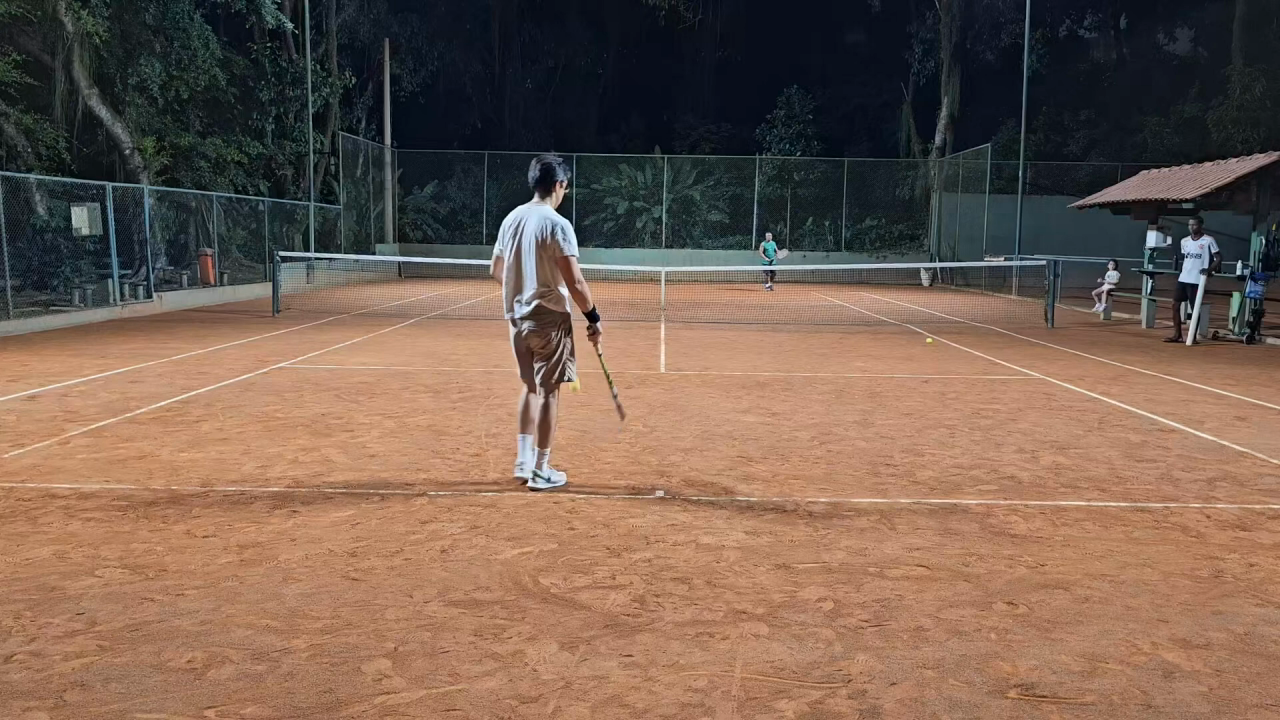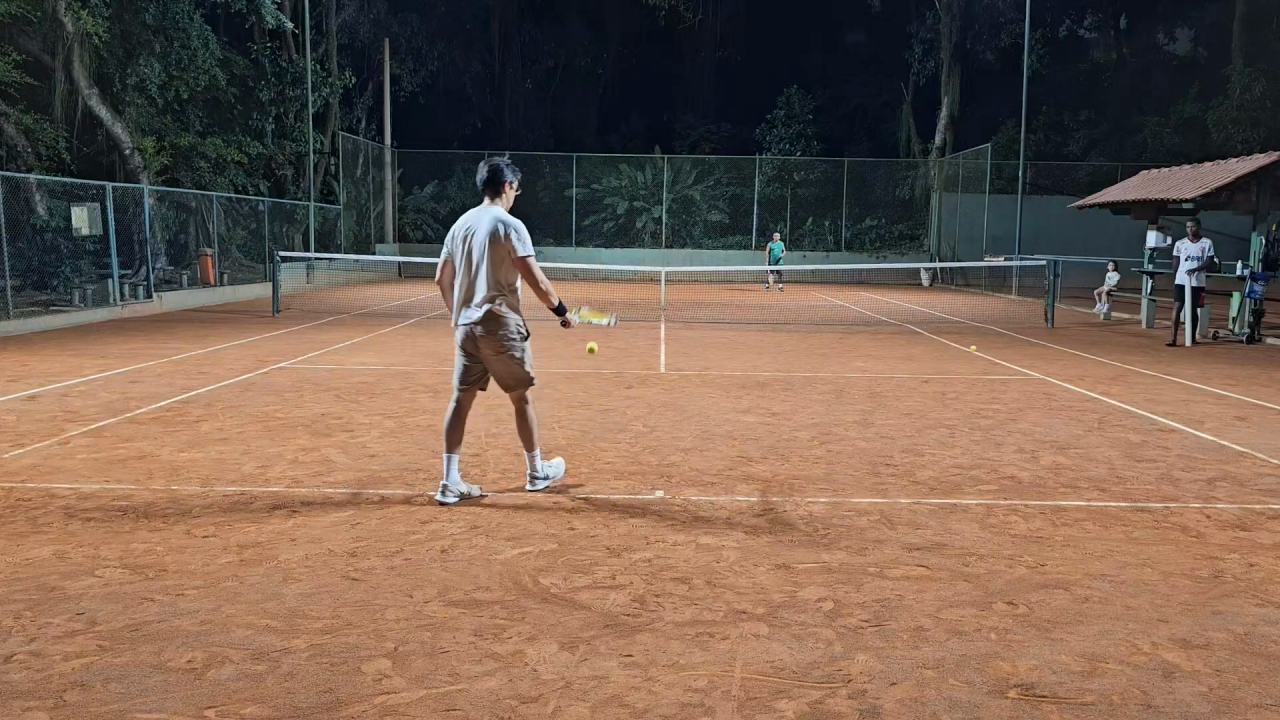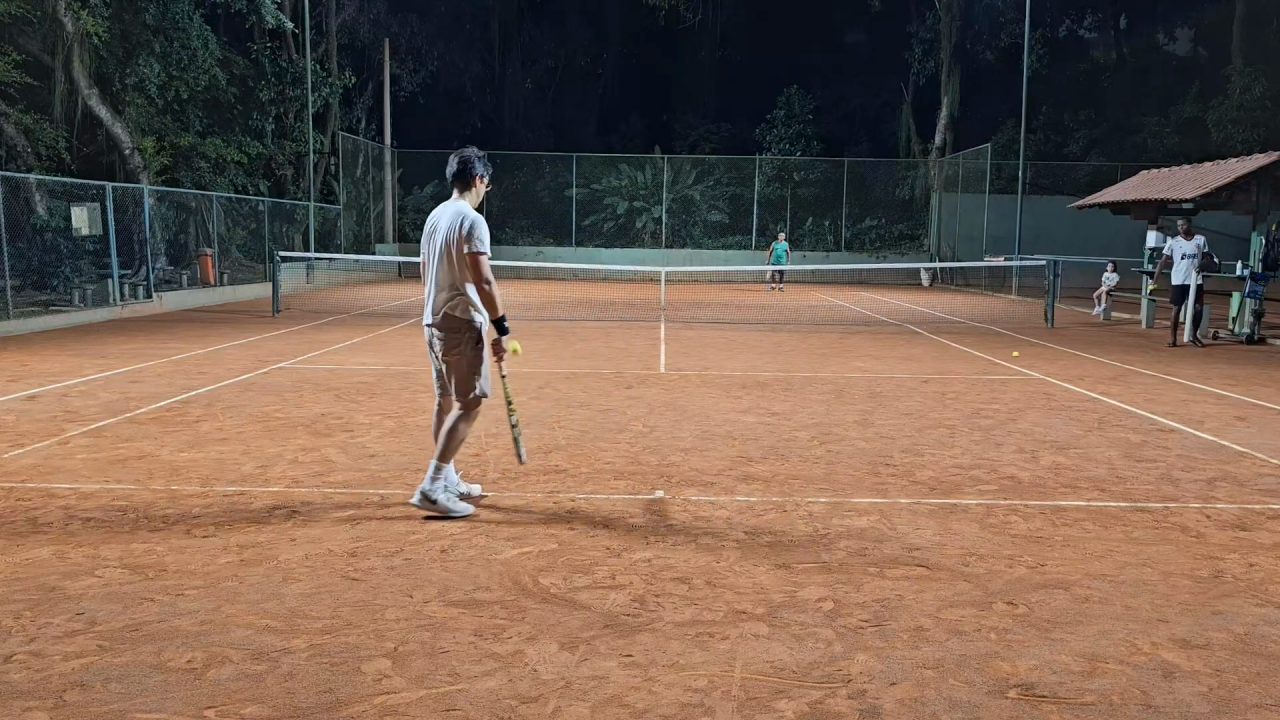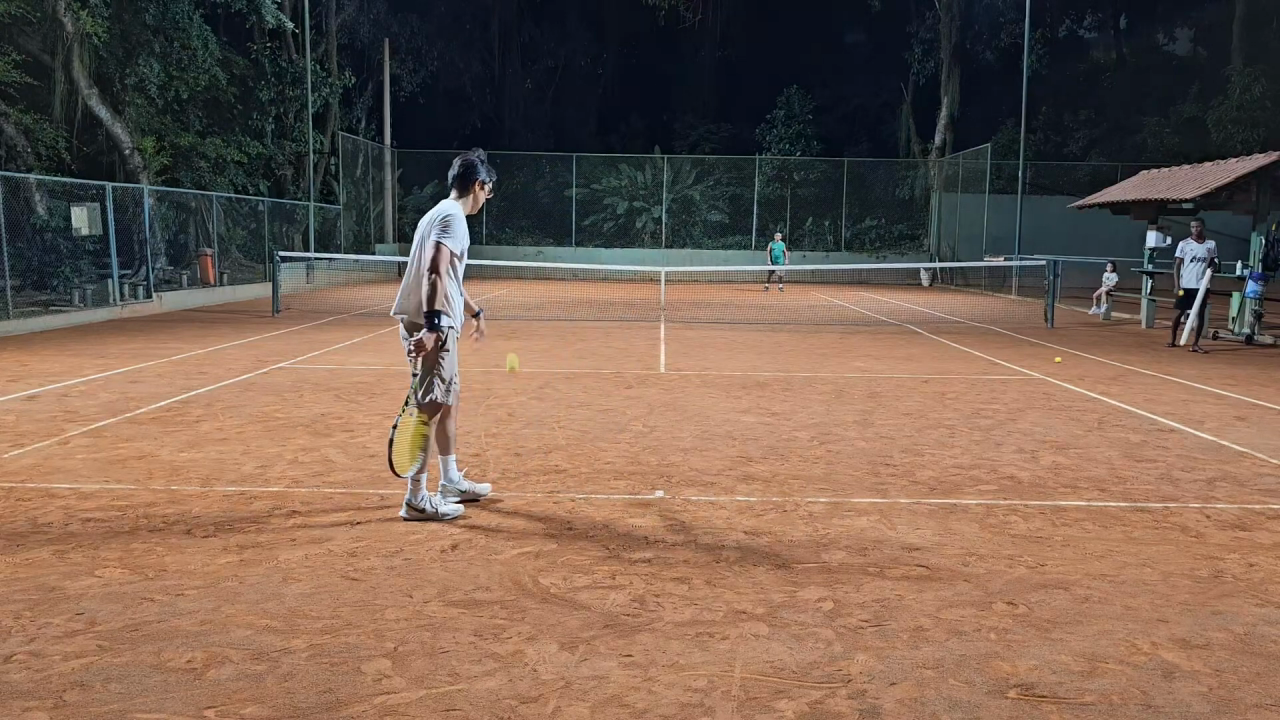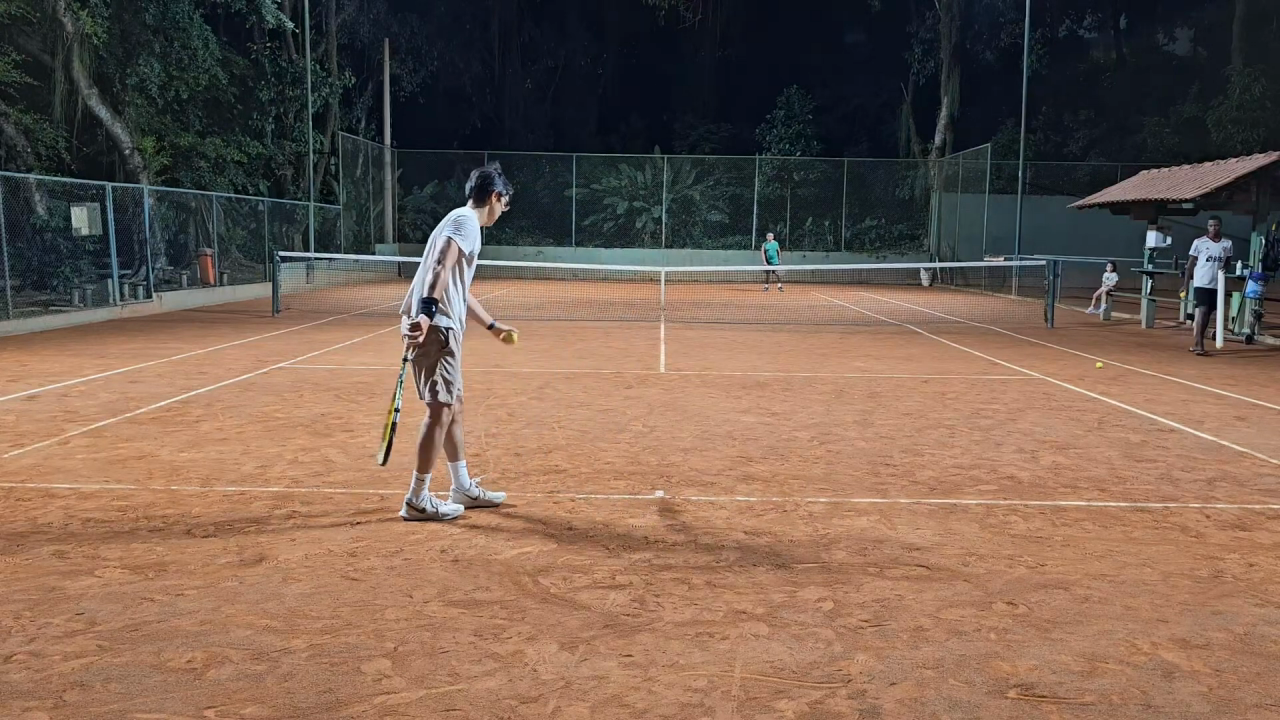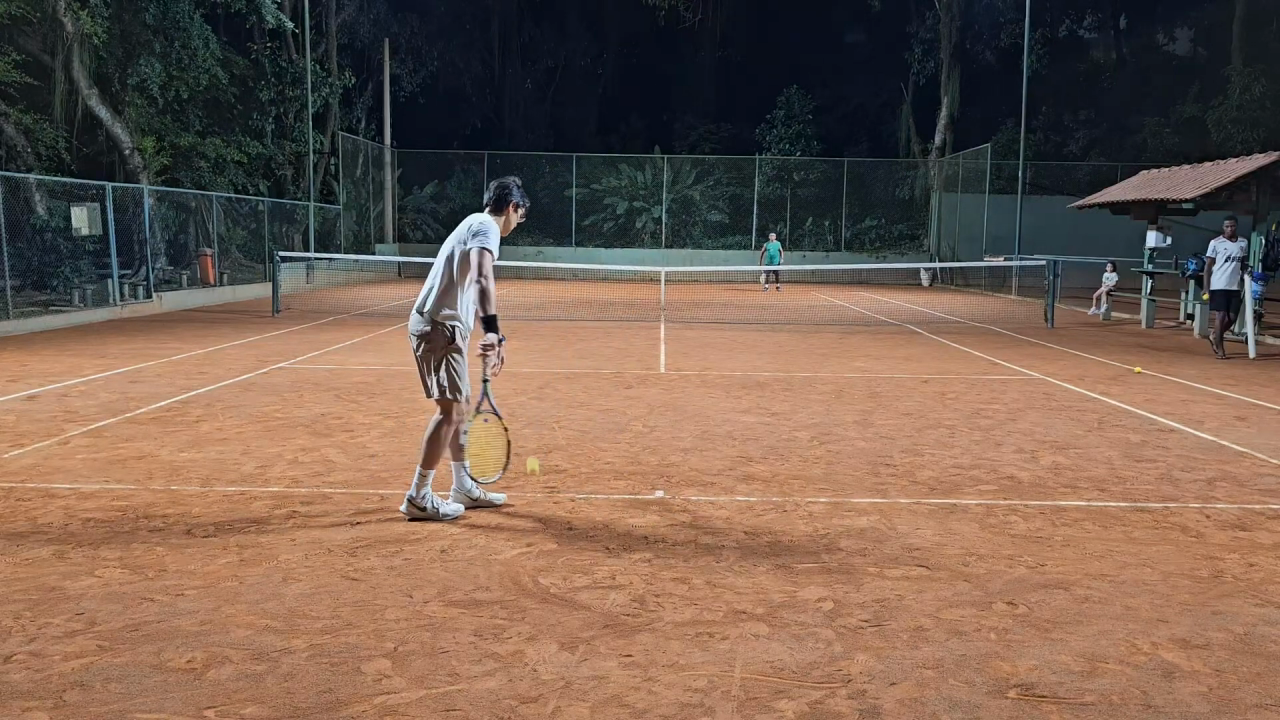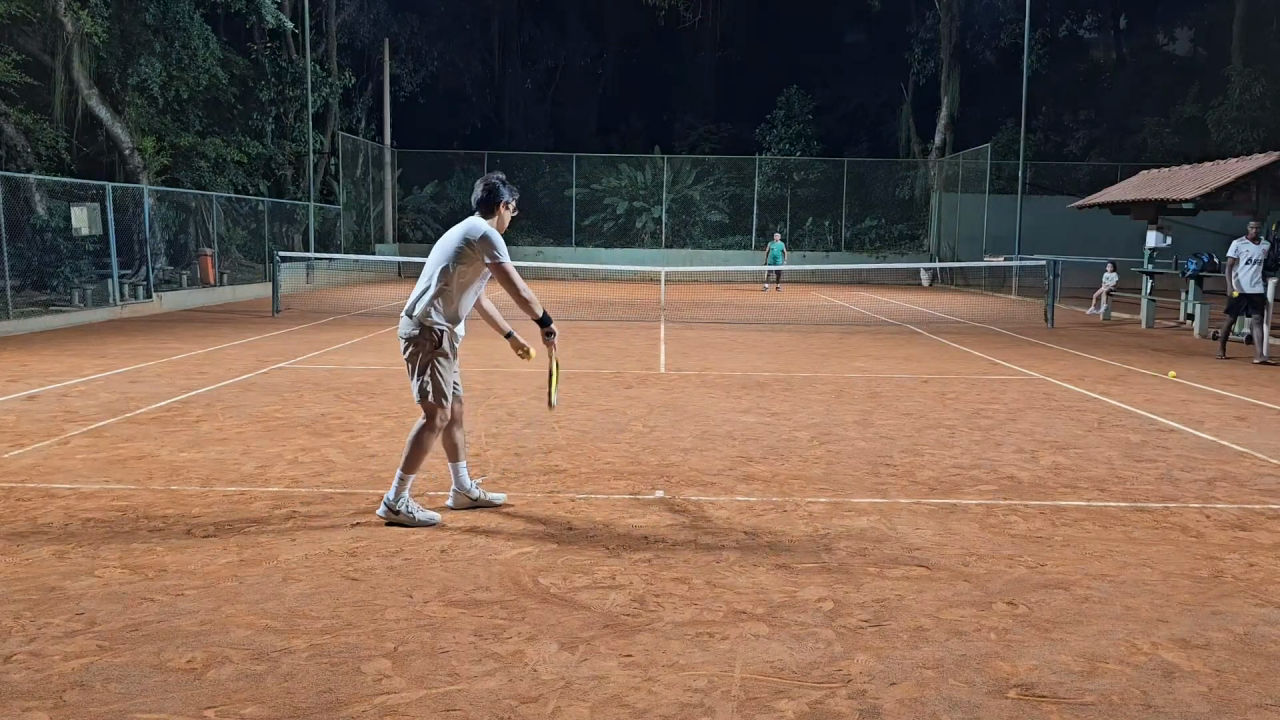
dt=0.4s
person 1, frame 1
left shoulder: (511, 220)
right shoulder: (558, 225)
left elbow: (497, 271)
right elbow: (574, 281)
right wrist: (593, 319)
left hip: (518, 319)
right hip: (550, 319)
left knee: (530, 389)
right knee: (548, 393)
left ankle: (524, 459)
right ankle: (541, 470)
person 1, frame 2
left shoulder: (460, 224)
right shoulder: (510, 225)
left elbow: (442, 279)
right elbow: (536, 281)
right wrist: (561, 311)
left hip: (467, 326)
right hip: (501, 325)
left knee: (461, 399)
right knee: (522, 397)
left ankle: (450, 482)
right ankle: (536, 470)
person 1, frame 3
left shoulder: (435, 217)
right shoulder: (471, 220)
right elbow: (484, 281)
right wrist: (500, 328)
left hip: (436, 322)
right hip: (461, 324)
left knee: (446, 403)
right knee: (468, 405)
left ankle: (448, 483)
right ankle: (432, 489)
person 1, frame 4
left shoulder: (441, 214)
right shoulder: (453, 217)
right elbow: (436, 273)
left wrist: (474, 311)
right wrist: (430, 324)
left hip: (439, 326)
right hip: (434, 328)
left knee: (448, 403)
right knee: (431, 409)
left ankle: (451, 483)
right ankle: (416, 500)
person 1, frame 5
left shoulder: (461, 223)
right shoulder: (465, 219)
left elbow: (459, 291)
right elbow: (439, 267)
left wrist: (492, 325)
right wrist: (426, 311)
left hip: (440, 326)
right hip: (434, 327)
left knee: (453, 406)
right knee: (440, 411)
left ankle: (463, 488)
right ankle: (417, 500)
person 1, frame 6
left shoulder: (476, 226)
right shoulder: (485, 226)
left elbow: (477, 295)
right elbow: (484, 280)
left wrist: (496, 342)
right wrist: (491, 332)
left hip: (439, 325)
right hip: (440, 325)
left knee: (460, 406)
right knee: (450, 409)
left ankle: (464, 488)
right ankle: (419, 496)
person 1, frame 7
left shoulder: (468, 231)
right shoulder: (484, 234)
left elbow: (478, 299)
right elbow: (519, 291)
left wrist: (511, 337)
right wrist: (546, 324)
left hip: (434, 330)
right hip: (429, 331)
left knee: (454, 409)
right knee: (436, 414)
left ankle: (464, 489)
right ankle: (396, 501)
